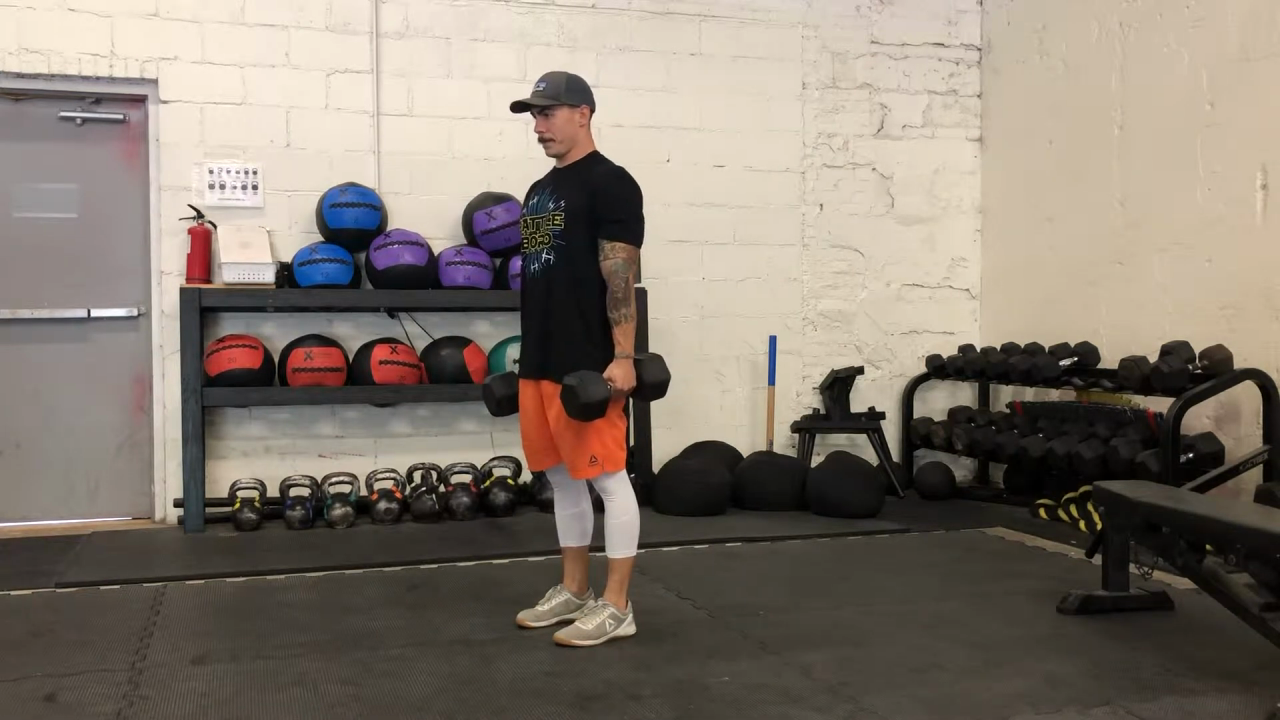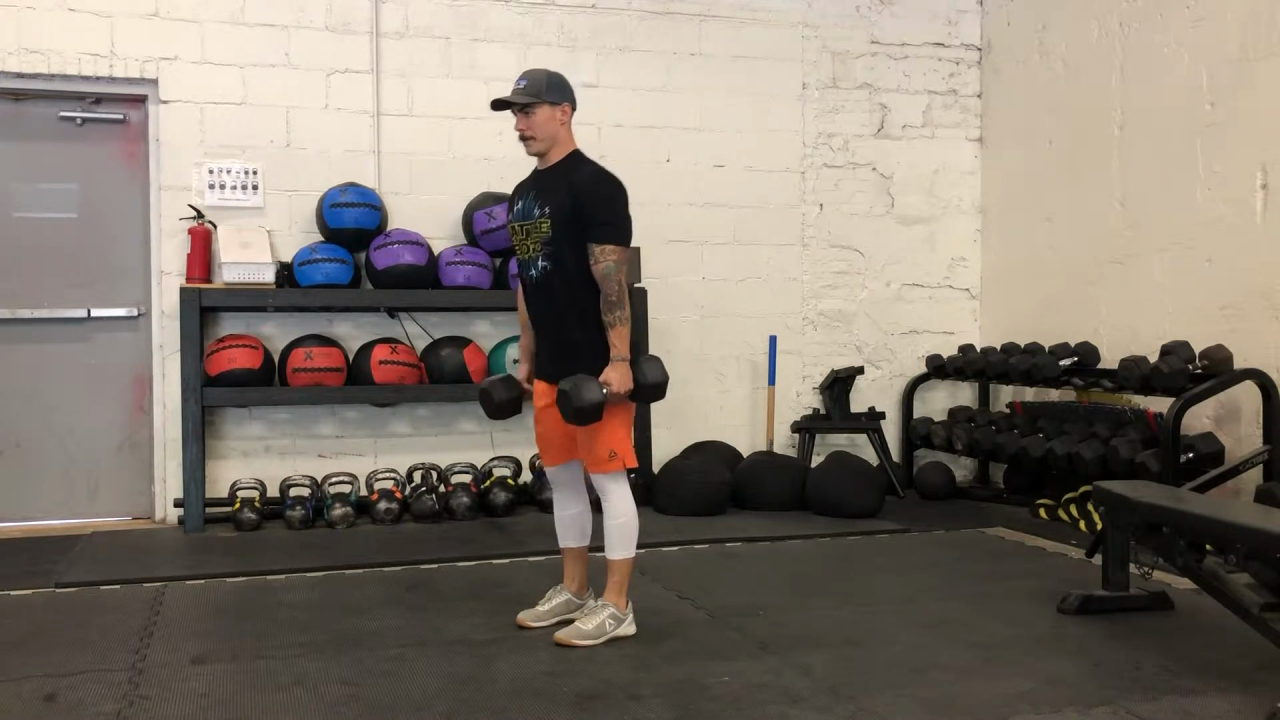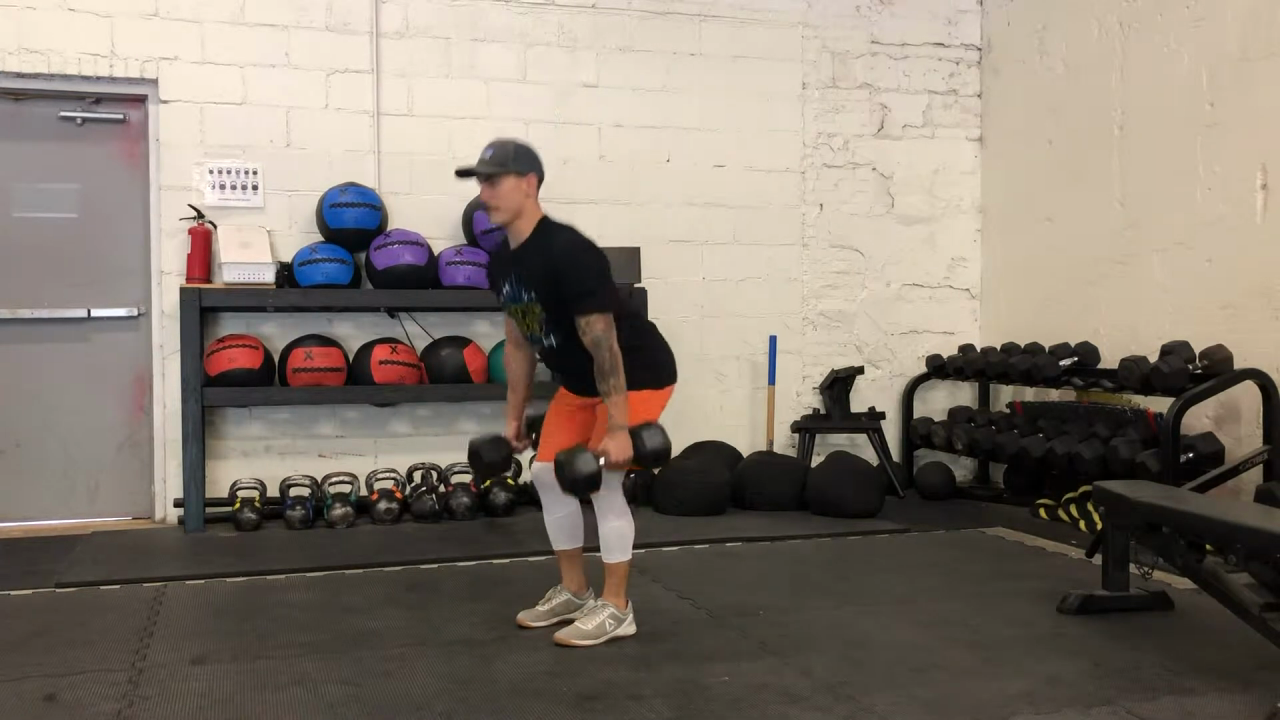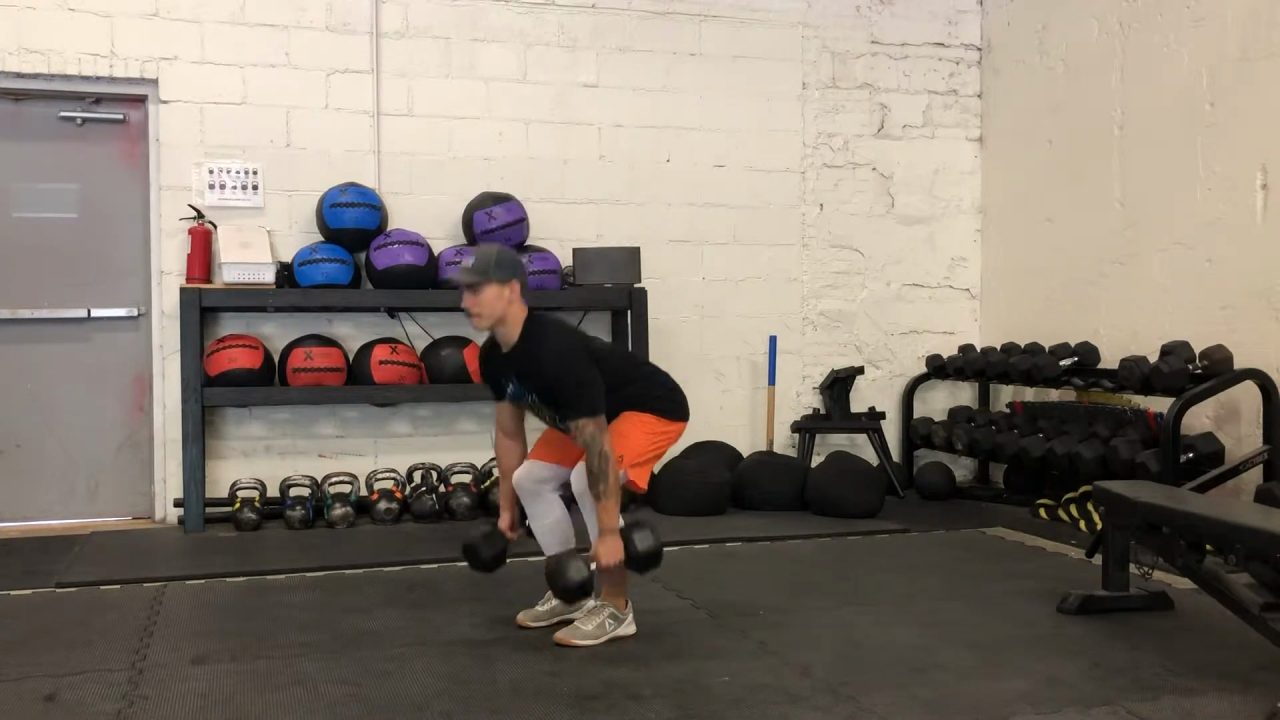
dt=0.4s
person 1, frame 1
left shoulder: (608, 183)
right shoulder: (540, 190)
left elbow: (620, 277)
left wrist: (623, 357)
right wrist: (530, 358)
left hip: (588, 365)
right hip: (540, 363)
left knee: (607, 477)
right knee: (562, 477)
left ankle: (616, 607)
right ankle: (573, 591)
person 1, frame 2
left shoulder: (592, 184)
right shoulder: (524, 193)
left elbow: (612, 278)
left wrist: (619, 360)
right wrist: (527, 359)
left hip: (595, 368)
right hip: (553, 366)
left knee: (607, 476)
right knee: (563, 477)
left ankle: (616, 607)
right ankle: (573, 591)
person 1, frame 3
left shoulder: (567, 253)
right shoulder: (502, 262)
left elbow: (604, 345)
right elbow: (519, 344)
left wrist: (618, 428)
right wrist: (514, 416)
left hip: (640, 373)
right hip: (579, 380)
left knee: (602, 479)
right knee: (547, 473)
left ankle: (616, 608)
right ankle: (573, 591)
person 1, frame 4
left shoulder: (558, 351)
right shoulder: (495, 356)
left elbow: (597, 447)
right elbow: (509, 434)
left wrist: (609, 534)
right wrist: (506, 507)
left hip: (653, 409)
left knee: (587, 482)
right knee: (530, 480)
left ankle: (614, 608)
